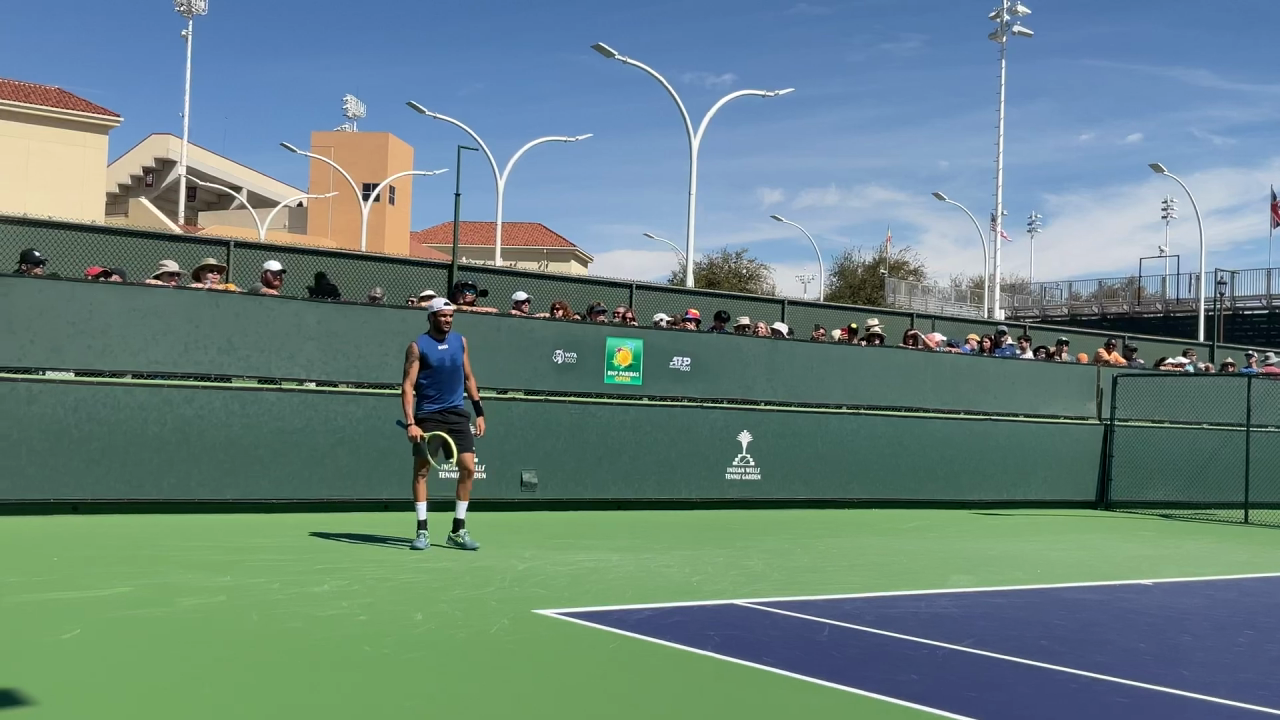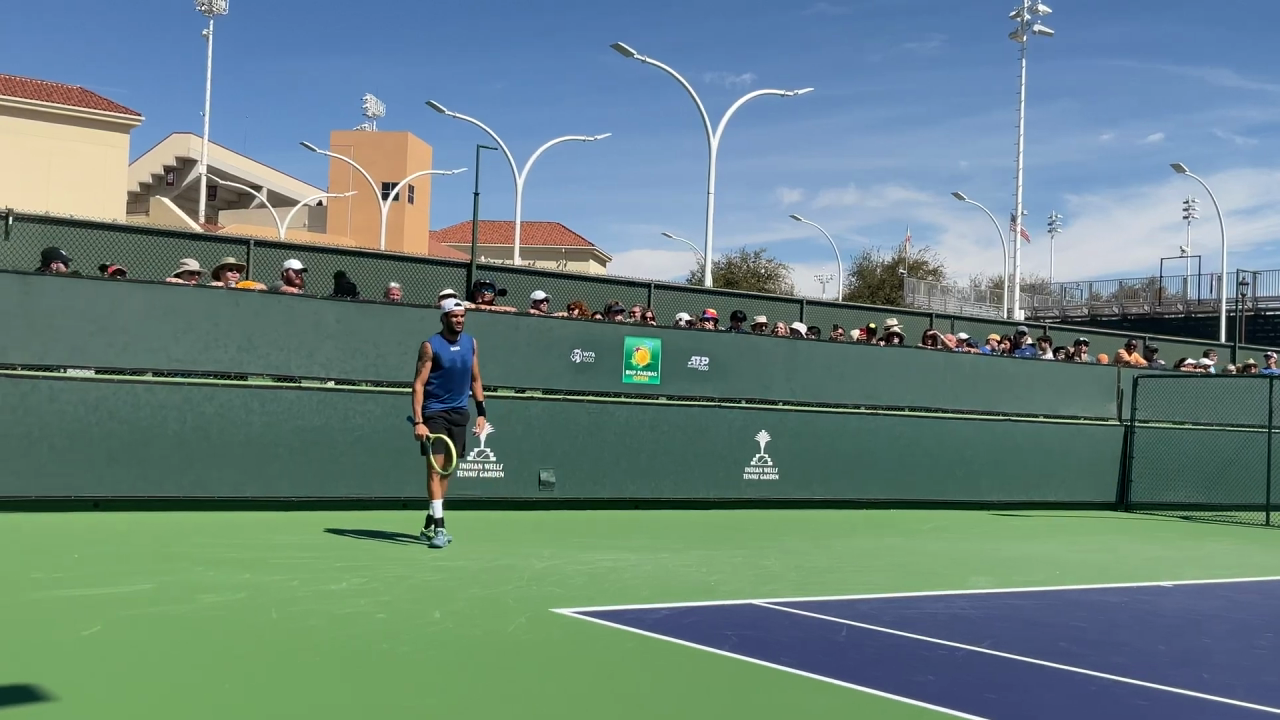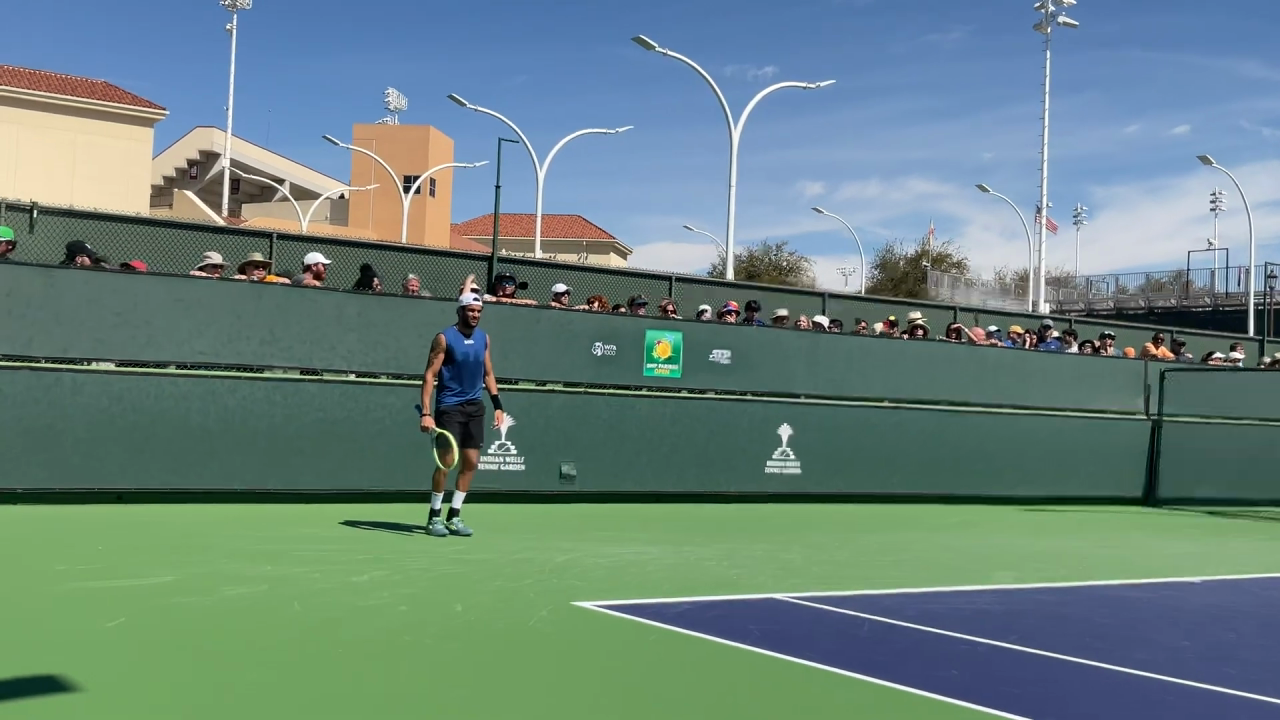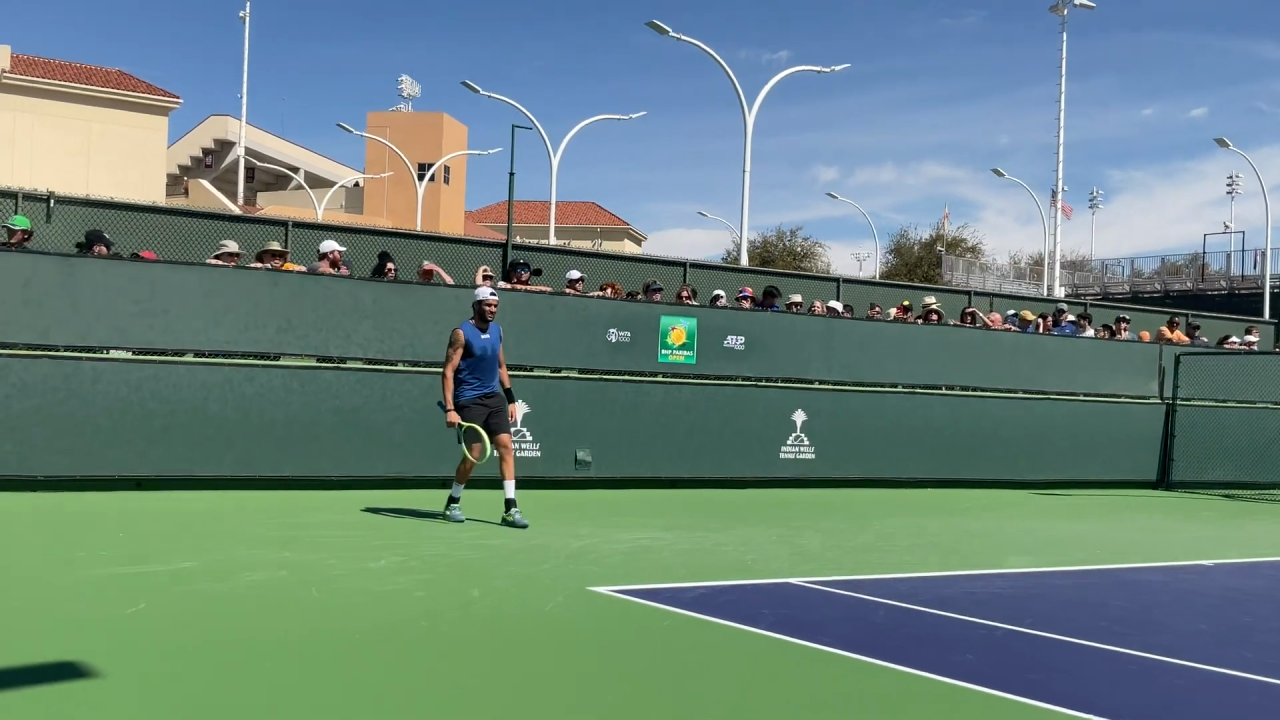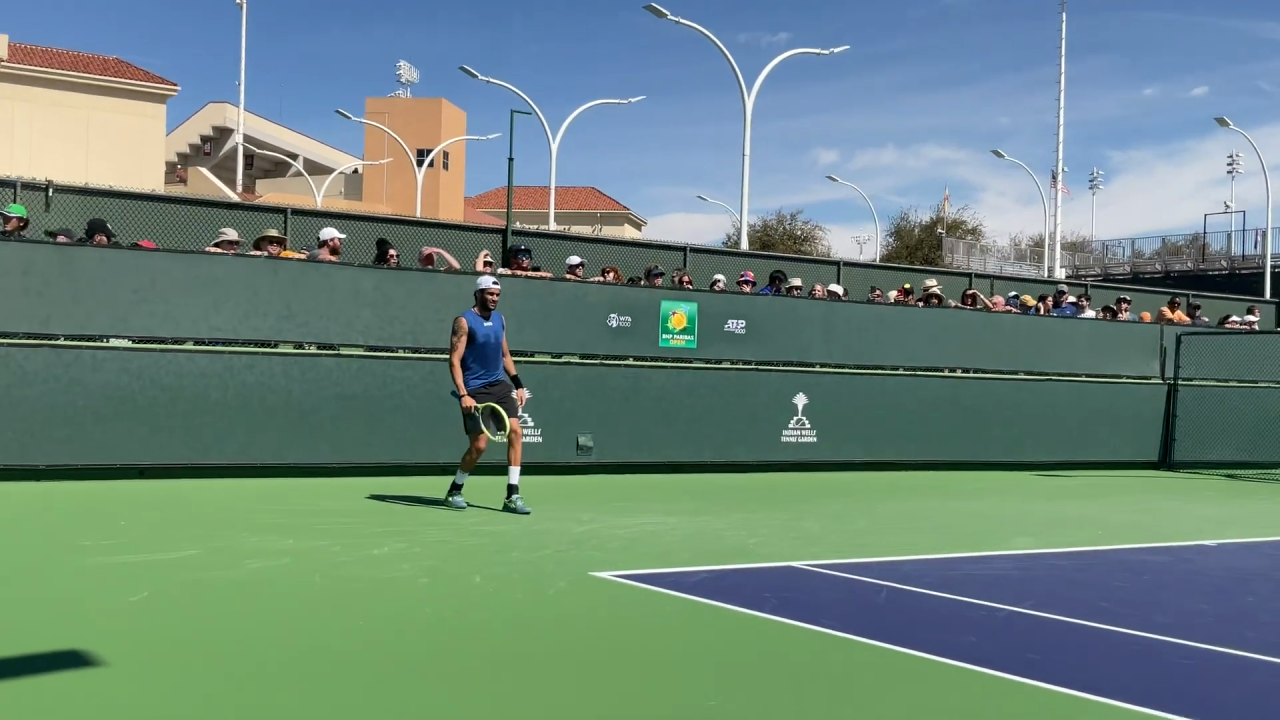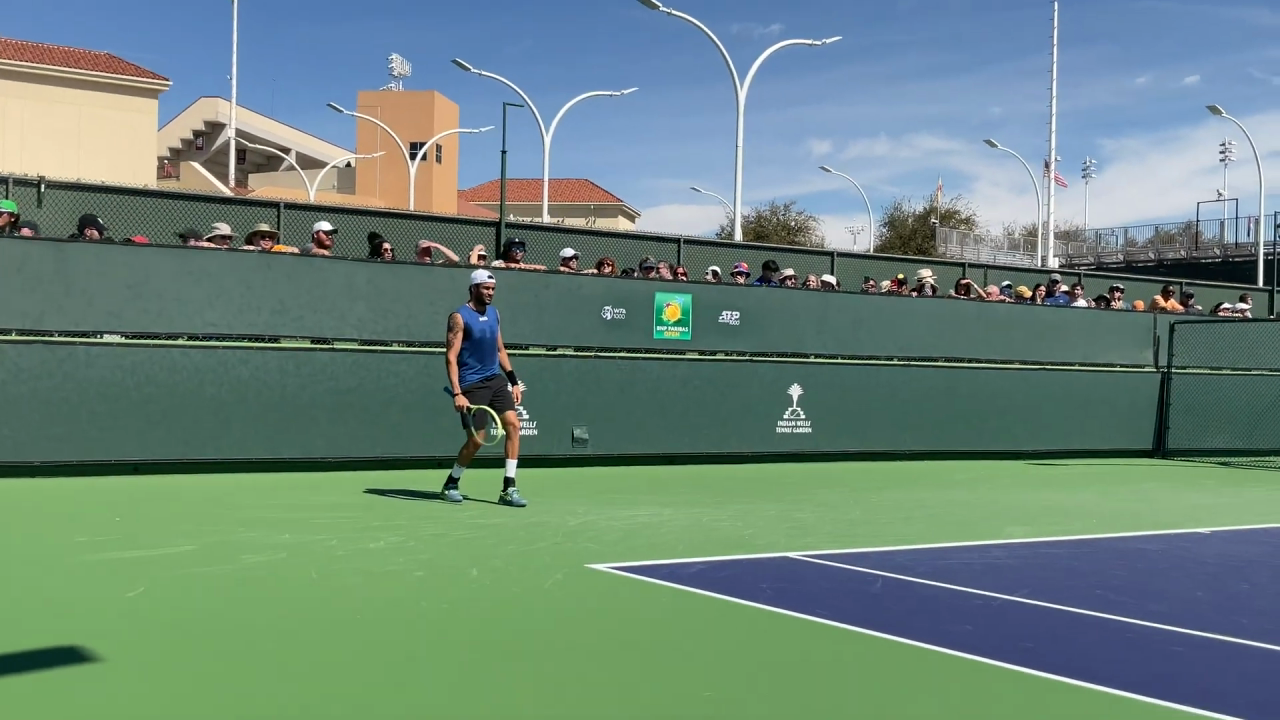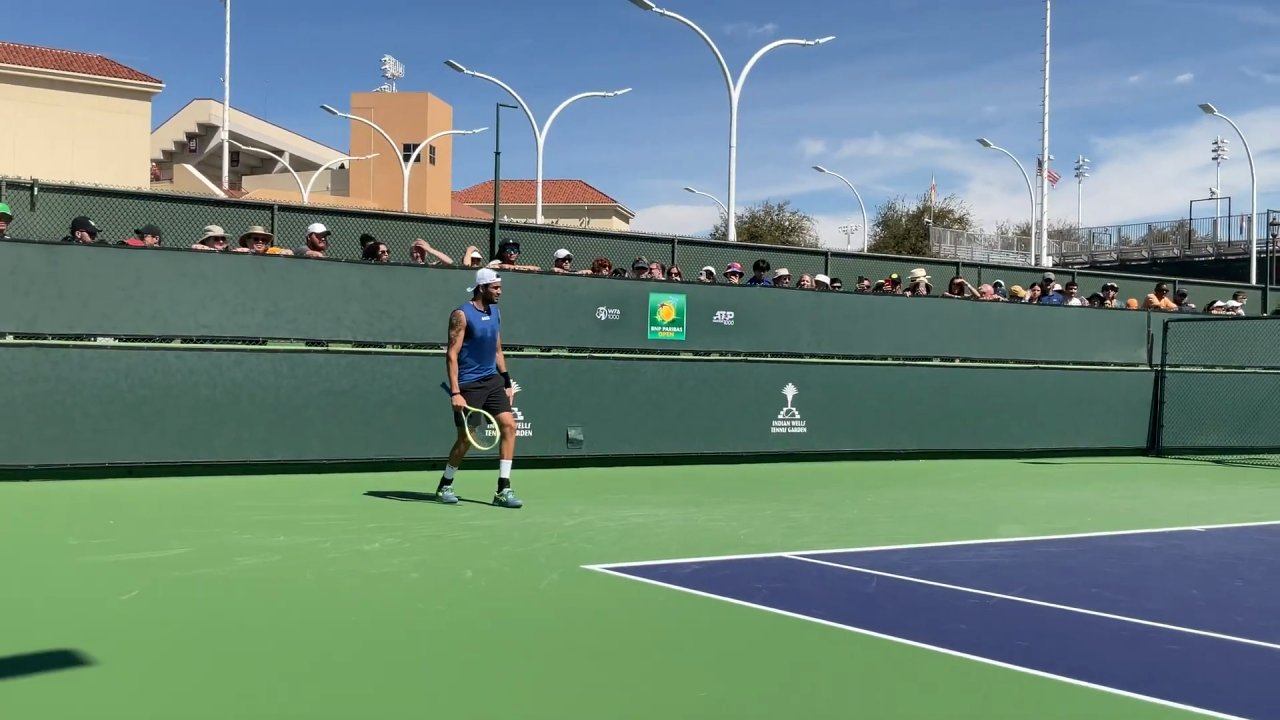
dt=0.4s
person 1, frame 1
left shoulder: (460, 341)
right shoulder: (418, 346)
left elbow: (468, 378)
right elbow: (407, 386)
left wrist: (479, 411)
right wrist: (410, 423)
left hip: (458, 414)
right hip: (428, 416)
left knee: (468, 468)
right knee: (421, 471)
left ankle: (458, 531)
right ankle: (422, 531)
person 1, frame 2
left shoulder: (470, 343)
right shoulder: (430, 346)
left elbow: (475, 379)
right elbow: (418, 385)
left wrist: (481, 412)
right wrist: (418, 421)
left hip: (460, 414)
right hip: (435, 414)
left knee: (447, 471)
right knee: (434, 470)
left ankle: (430, 525)
right ankle: (439, 528)
person 1, frame 3
left shoulder: (483, 338)
right shoulder: (444, 338)
left elbow: (488, 374)
right elbow: (429, 377)
left wrist: (497, 405)
right wrist: (426, 413)
left hip: (474, 407)
right hip: (449, 408)
left knee: (471, 463)
right knee: (445, 463)
left ankle: (453, 517)
right ankle: (434, 518)
person 1, frame 4
left shoulder: (497, 331)
right shoulder: (461, 333)
right elbow: (448, 372)
left wrist: (511, 399)
right wrist: (449, 408)
left hip: (494, 398)
right hip: (469, 400)
left knee: (506, 448)
right knee: (472, 455)
left ankle: (510, 510)
right ankle: (452, 504)
person 1, frame 5
left shoulder: (499, 319)
right shoulder: (464, 321)
right elbow: (455, 361)
left wrist: (518, 384)
right wrist: (463, 394)
left hip: (499, 386)
right hip: (475, 390)
left knee: (515, 433)
right knee: (479, 445)
left ankle: (512, 496)
right ankle: (454, 490)
person 1, frame 6
left shoulder: (494, 313)
right shoulder: (459, 317)
right elbow: (451, 357)
left wrist: (513, 380)
right wrist: (457, 393)
left hip: (496, 380)
right hip: (472, 385)
left knee: (513, 426)
right knee: (476, 440)
left ankle: (509, 489)
right ankle: (451, 483)
person 1, frame 7
left shoulder: (495, 312)
right shoulder: (462, 315)
right elbow: (452, 355)
left wrist: (507, 383)
right wrist: (455, 392)
left hip: (492, 380)
right hip: (469, 384)
left knee: (509, 427)
right knee: (466, 439)
left ankle: (503, 490)
right ankle: (444, 486)
